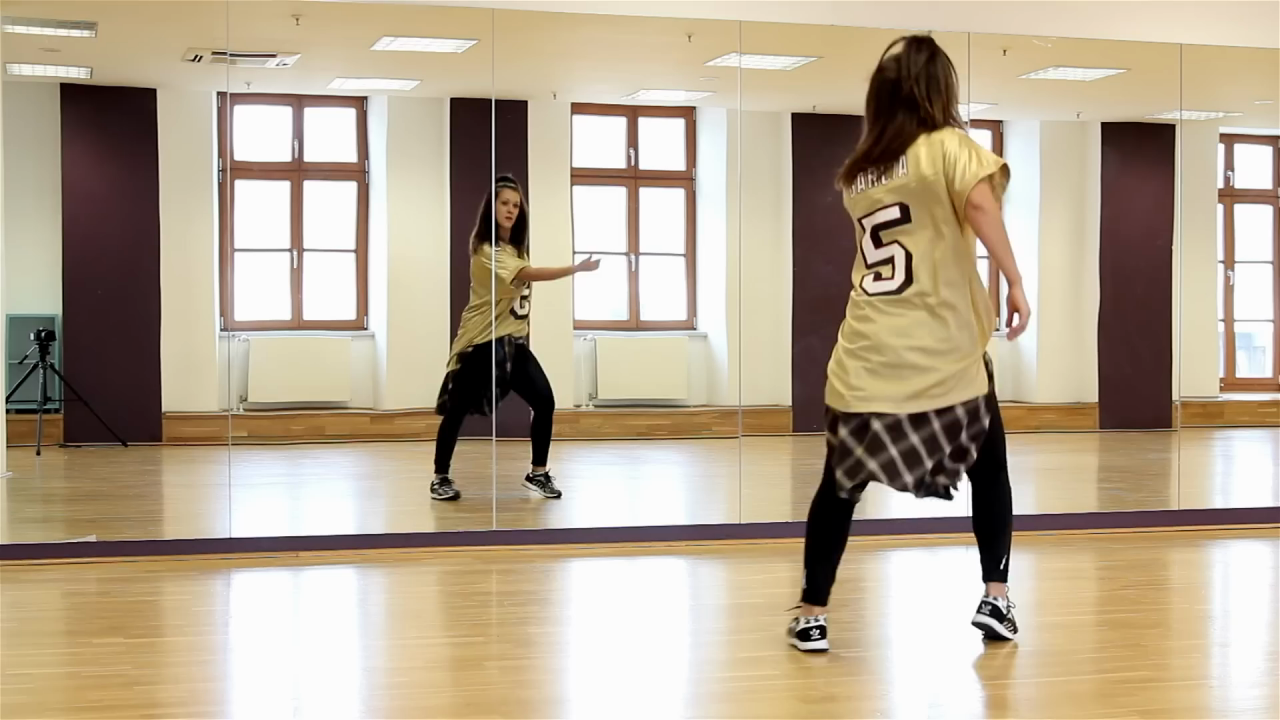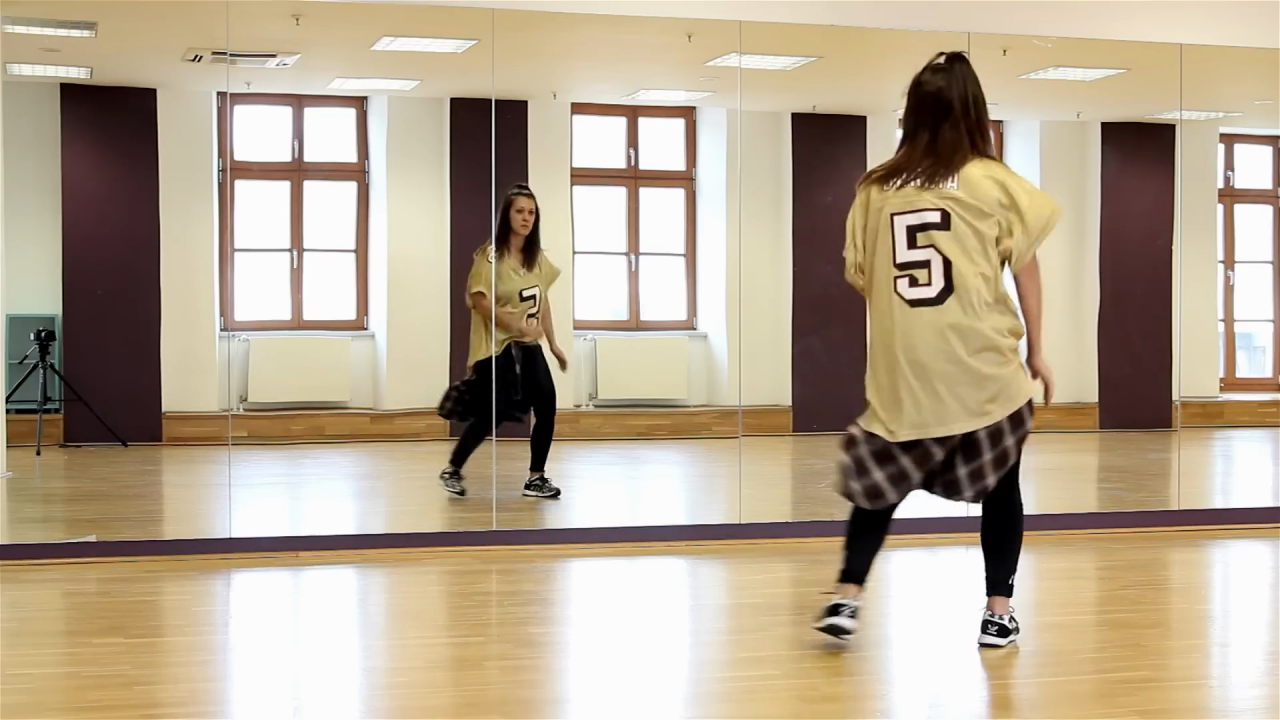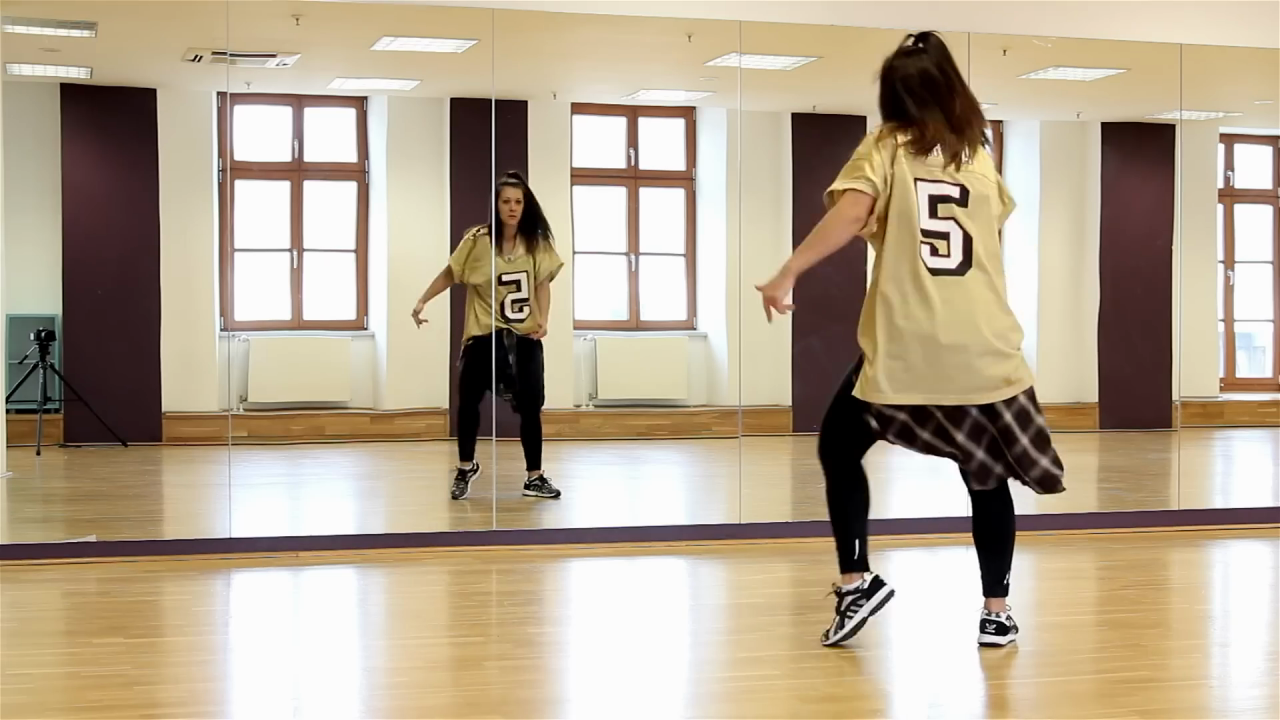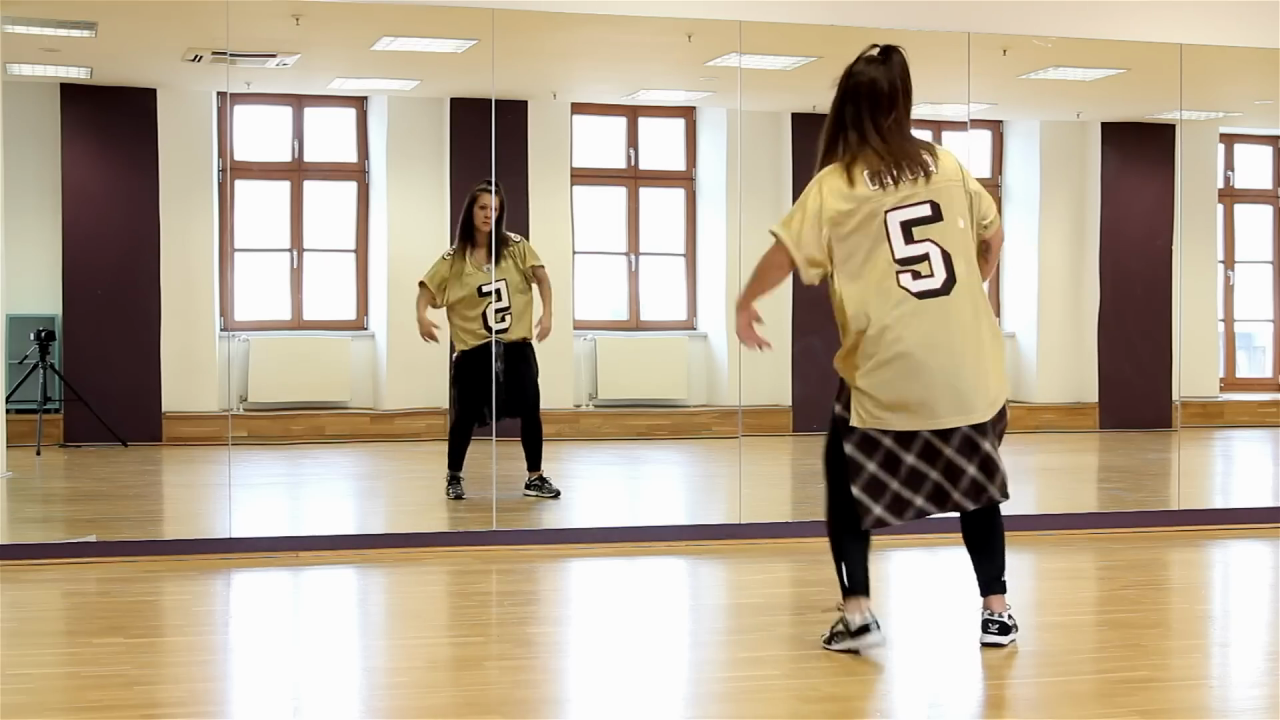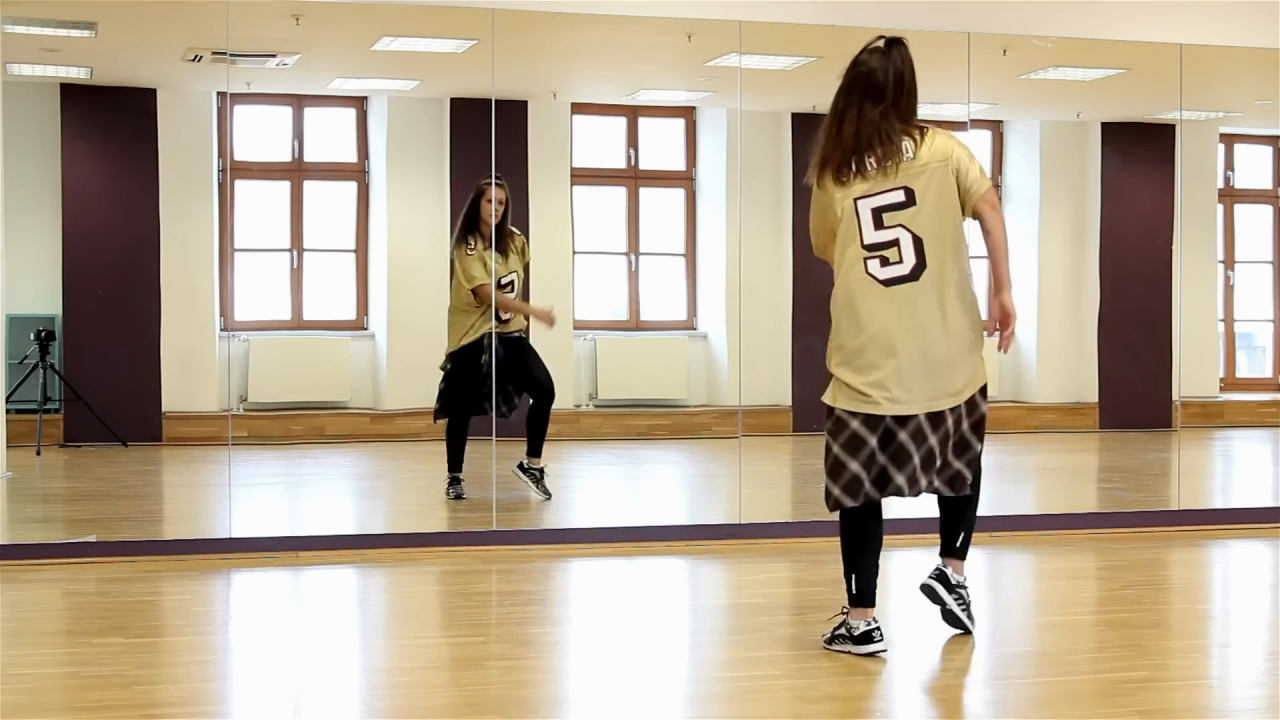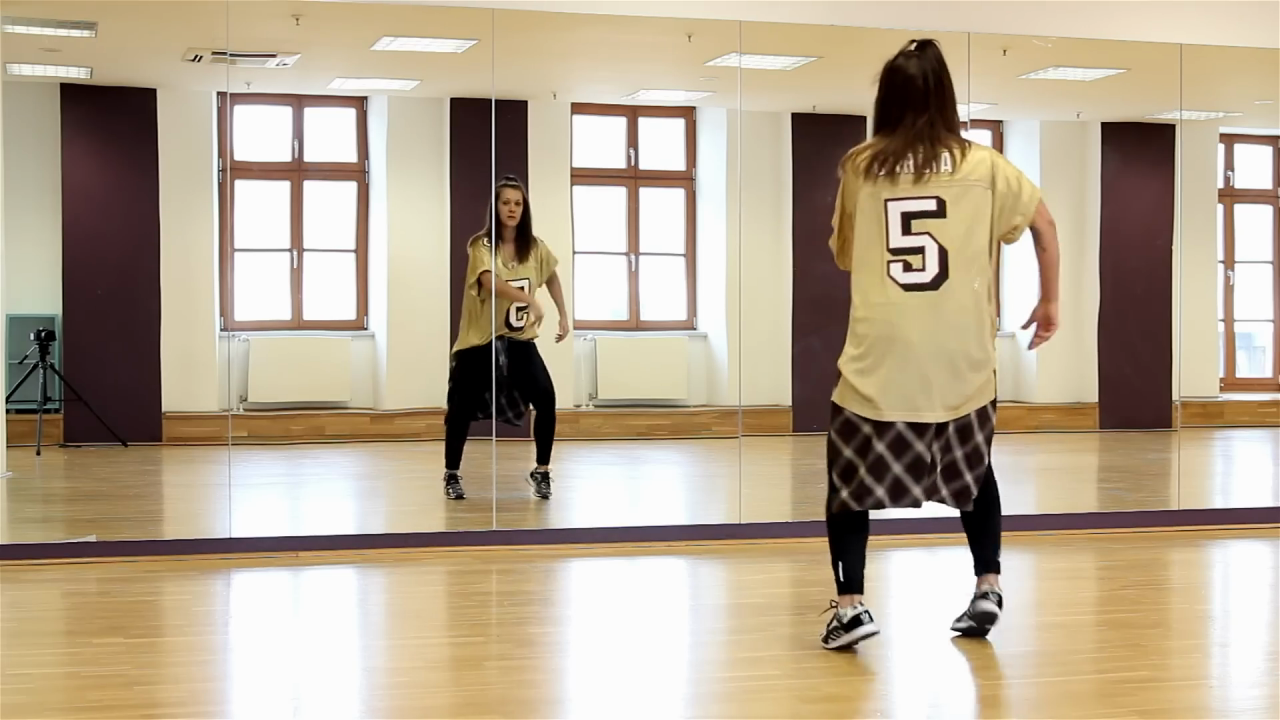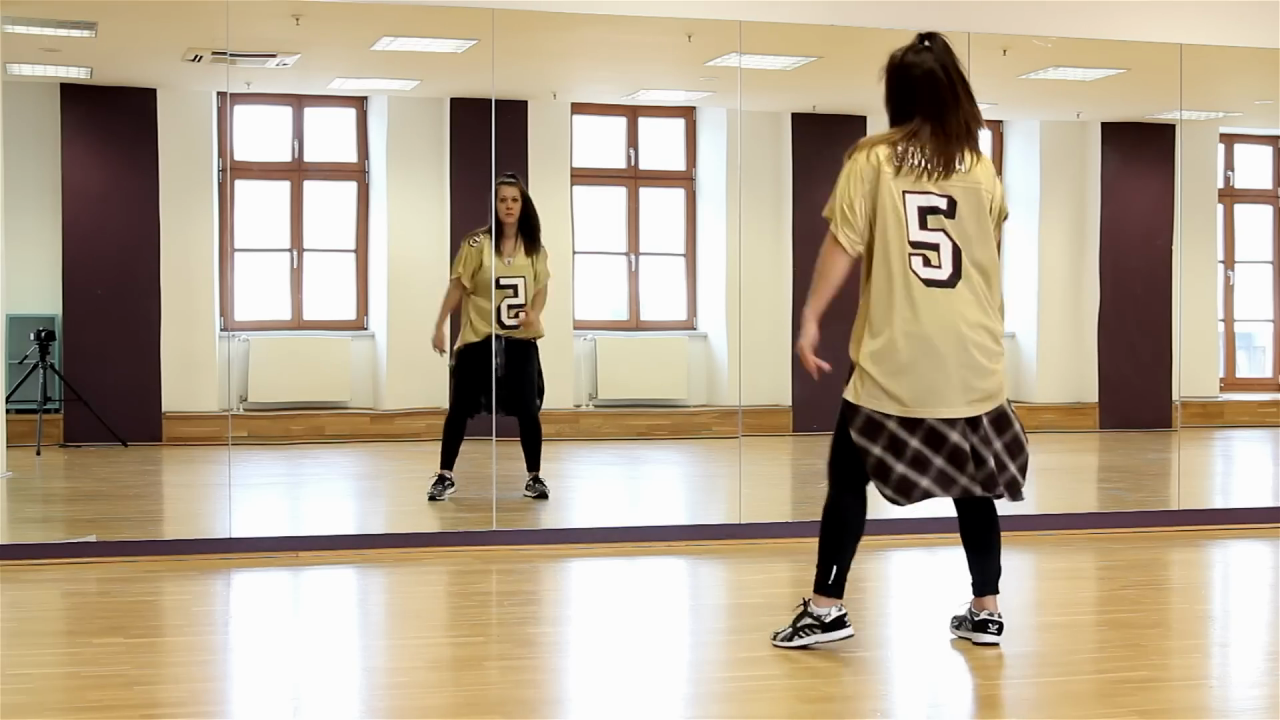
dt=0.3s
person 1, frame 1
left shoulder: (856, 173)
right shoulder: (950, 147)
right elbow: (980, 204)
right wrist: (1015, 284)
left hip: (869, 355)
right hip: (946, 349)
left knee: (841, 485)
right knee: (988, 469)
left ankle: (812, 615)
right ankle: (995, 598)
person 1, frame 2
left shoulder: (876, 186)
right shoulder: (994, 179)
left elbow: (860, 278)
right elbow: (1023, 266)
right wrist: (1037, 349)
left hip: (902, 369)
right hip: (981, 364)
left knee: (878, 487)
right knee: (1000, 486)
left ankle: (845, 598)
right ankle: (999, 612)
person 1, frame 3
left shoulder: (884, 146)
right shoulder: (979, 158)
left elbow: (849, 213)
left wrist: (785, 274)
left hip: (903, 345)
right hip: (983, 346)
left knee: (839, 449)
right knee: (989, 479)
left ankle: (855, 582)
right ankle: (996, 611)
person 1, frame 4
left shoulder: (837, 181)
right shoulder: (944, 163)
left elbow: (787, 255)
right elbow: (992, 238)
left wrist: (746, 303)
left hip: (888, 367)
right hip: (966, 363)
left knee: (844, 482)
right knee: (975, 485)
left ankle: (856, 612)
right ankle: (996, 610)
person 1, frame 5
left shoulder: (831, 170)
right shoulder: (940, 148)
right elbow: (986, 205)
right wrist: (1005, 289)
left hip: (866, 353)
right hip: (944, 346)
left knee: (860, 485)
right knee: (961, 459)
left ankle: (860, 619)
right ankle: (951, 570)
person 1, frame 6
left shoulder: (860, 167)
right shoulder: (980, 164)
left elbow: (844, 257)
right elbow: (1042, 223)
right wrist: (1049, 299)
left hip: (879, 359)
right hip: (959, 358)
left knee: (854, 482)
right knee: (974, 471)
left ankle: (850, 605)
right ankle: (987, 588)
person 1, frame 7
left shoulder: (872, 158)
right shoulder: (980, 169)
left elbow: (843, 247)
left wrist: (809, 318)
left hip: (892, 356)
right hip: (970, 358)
left knee: (847, 475)
right knee: (976, 480)
left ankle: (824, 606)
right ankle: (986, 609)
person 2, frame 1
left shoulder: (514, 245)
right shoulder: (486, 249)
right elbow: (531, 275)
right wrist: (577, 268)
left hip: (513, 342)
right hip: (483, 341)
left knee: (545, 401)
right knee: (457, 408)
left ankle: (538, 474)
right ankle: (440, 479)
person 2, frame 2
left shoulder: (536, 256)
right shoulder: (490, 255)
right elbow: (480, 301)
left wrist: (554, 344)
right wrist: (519, 327)
left hip: (527, 348)
right hip: (495, 348)
left knee: (546, 408)
right knee: (488, 416)
left ankle: (536, 477)
right ankle: (453, 470)
person 2, frame 3
left shoulder: (537, 241)
right shoulder: (480, 239)
left elbow: (543, 282)
right elbow: (450, 272)
left wrist: (542, 315)
right wrist: (422, 301)
left hip: (525, 338)
right hip: (484, 335)
left knee: (530, 406)
right knee: (469, 396)
left ankle: (534, 478)
right ankle: (466, 468)
person 2, frame 4
left shoulder: (515, 246)
right shoulder: (455, 257)
left elbow: (541, 276)
right elbow: (427, 288)
left wrist: (547, 314)
right wrist: (421, 315)
left hip: (516, 345)
right hip: (474, 347)
left knee: (529, 408)
right knee: (464, 413)
left ankle: (535, 477)
right ankle: (454, 476)
person 2, frame 5
left shoulder: (513, 239)
right shoulder: (466, 248)
right elbow: (490, 295)
right wrist: (534, 311)
left hip: (512, 335)
right hip: (474, 339)
left knee: (544, 391)
right knee: (461, 409)
left ankle: (532, 465)
right ankle: (454, 477)
person 2, frame 6
left shoulder: (534, 246)
right shoulder: (482, 244)
left elbow: (550, 278)
right elbow: (490, 282)
left wrist: (563, 315)
right wrist: (526, 300)
left hip: (521, 341)
right hip: (480, 342)
left knee: (546, 401)
right knee: (463, 410)
left ankle: (541, 471)
right ankle: (452, 476)
person 2, frame 7
left shoulder: (533, 247)
right shoulder: (478, 244)
left elbow: (541, 289)
right elbow: (458, 286)
left wrist: (535, 312)
right wrist: (440, 325)
left hip: (521, 341)
right hip: (479, 340)
left knee: (527, 409)
right knee: (459, 406)
left ankle: (534, 478)
right ankle: (445, 475)
